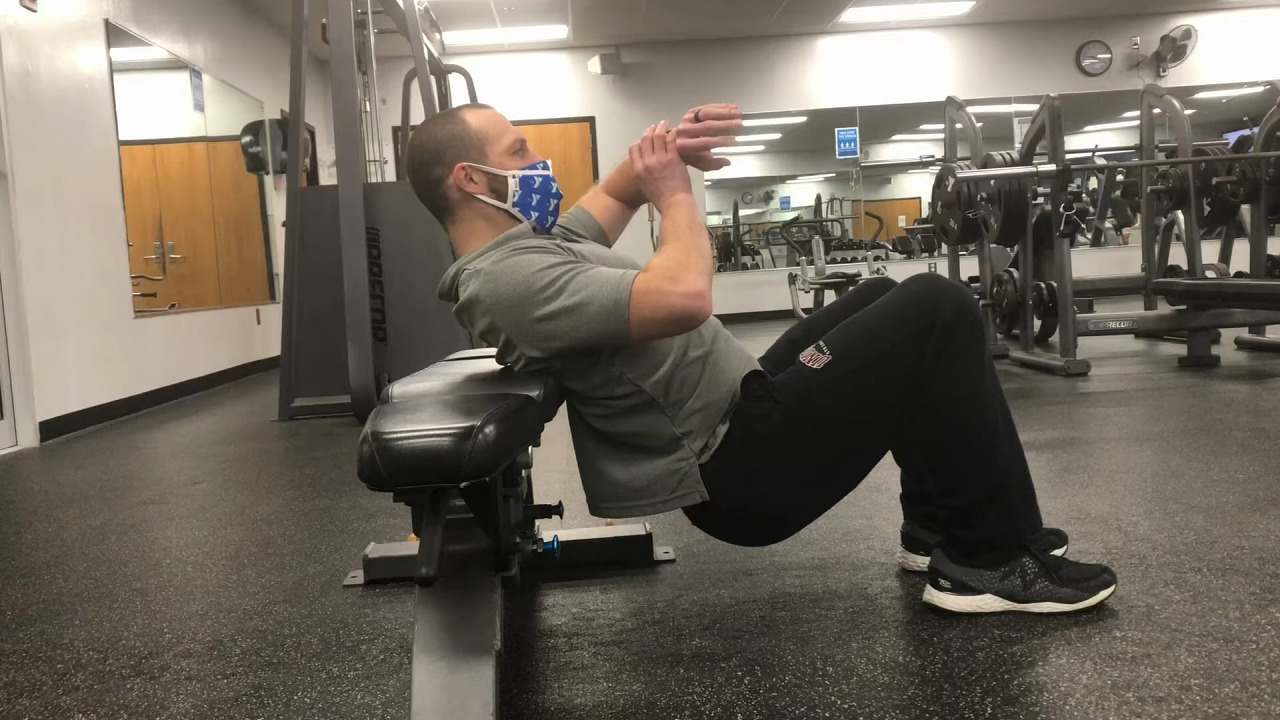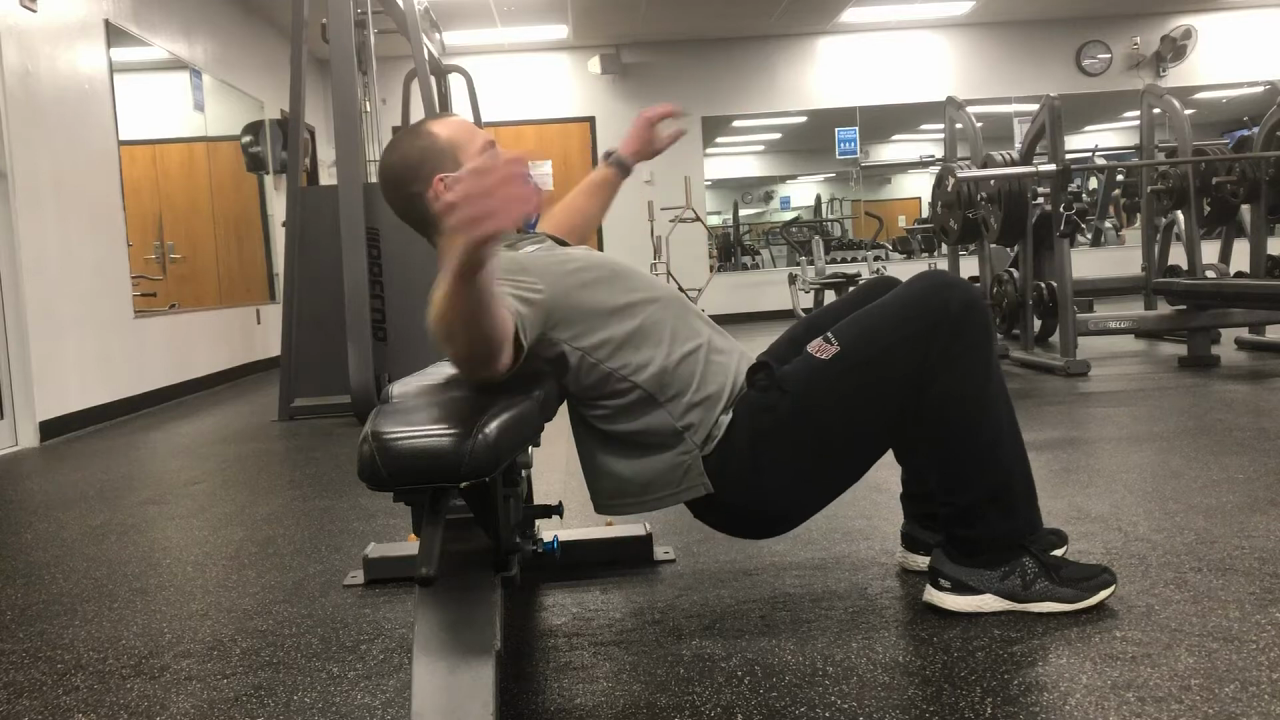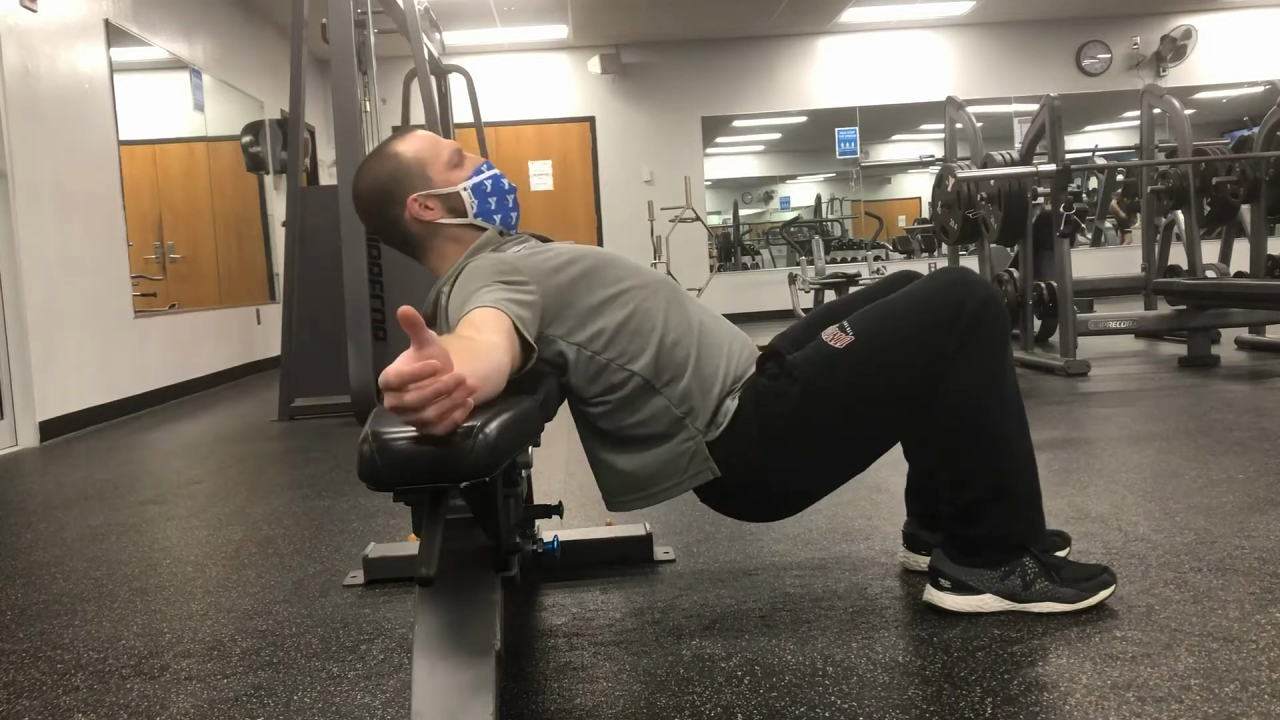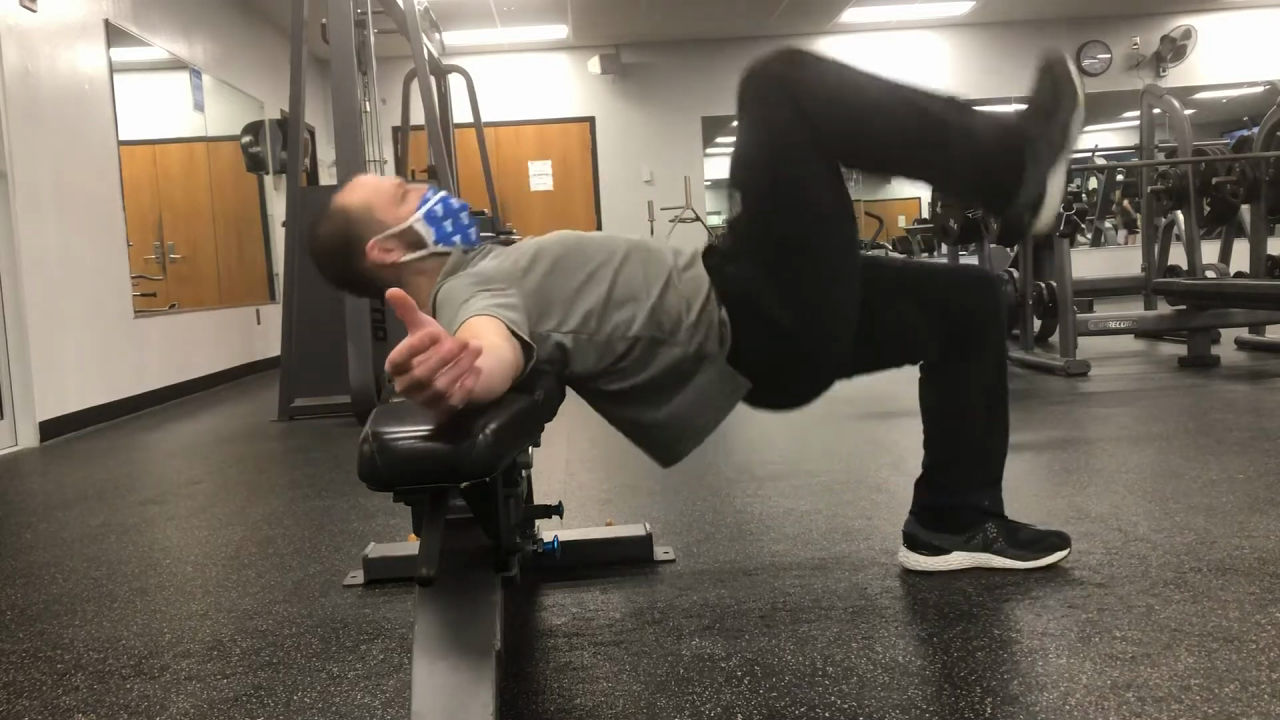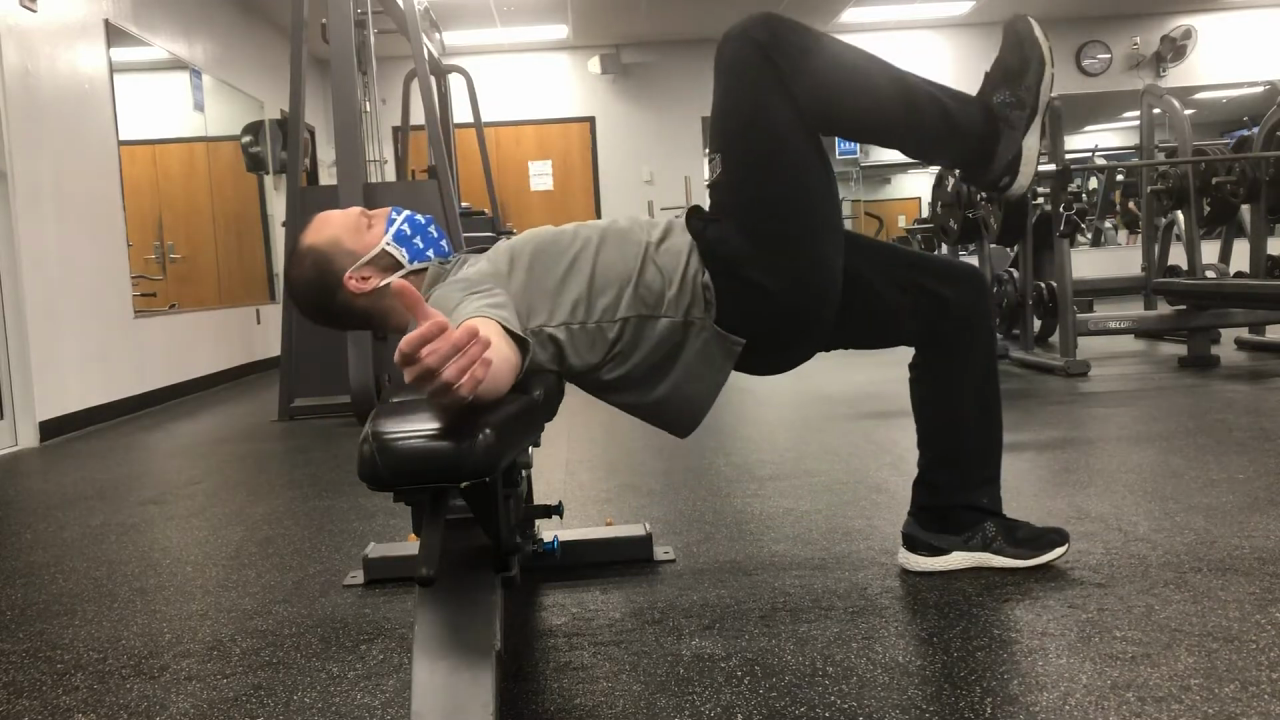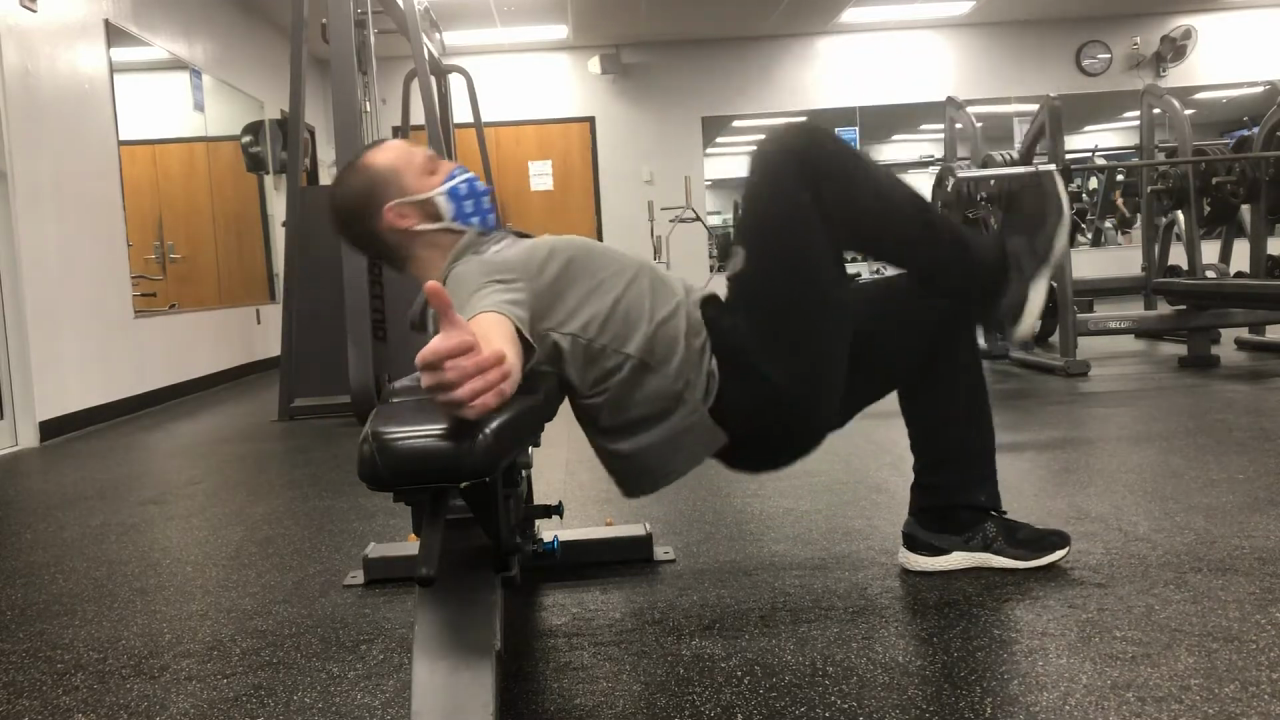
dt=0.7s
person 1, frame 1
left shoulder: (531, 243)
right shoulder: (511, 280)
left elbow: (619, 190)
right elbow: (684, 297)
left wrist: (673, 144)
right wrist: (676, 193)
left hip: (741, 411)
right hip: (743, 465)
left knee: (888, 299)
right knee: (936, 310)
left ankle: (936, 526)
right ankle: (991, 561)
person 1, frame 2
left shoulder: (517, 257)
right shoulder: (500, 275)
left elbow: (557, 229)
right elbow: (480, 347)
left wrist: (623, 160)
right wrist: (471, 245)
left hip: (741, 412)
right hip: (747, 456)
left knee: (891, 298)
right knee: (945, 307)
left ankle: (939, 527)
right ankle: (988, 561)
person 1, frame 3
left shoulder: (500, 258)
right shoulder: (489, 281)
right elbow: (483, 345)
right wrist: (443, 376)
left hip: (746, 390)
right hip: (752, 438)
left knee: (914, 295)
right knee: (961, 307)
left ankle: (939, 525)
right ankle: (989, 560)
person 1, frame 4
left shoulder: (477, 270)
right shoulder: (469, 296)
right elbow: (491, 350)
right wrist: (454, 368)
left hip: (764, 318)
right hip: (761, 323)
left knee: (966, 300)
right knee: (784, 82)
left ankle: (955, 523)
right ankle: (1012, 176)
person 1, frame 5
left shoulder: (461, 281)
right shoulder: (459, 301)
right elbow: (496, 353)
right wrist: (462, 364)
left hip: (759, 285)
right hip: (749, 287)
left knee: (954, 297)
right knee: (759, 45)
left ankle: (952, 522)
right ankle: (986, 141)
person 1, frame 6
left shoulder: (485, 260)
right shoulder: (477, 280)
right elbow: (495, 343)
right wrist: (473, 364)
left hip: (749, 378)
right hip: (754, 384)
left knee: (937, 305)
right knee: (799, 155)
left ankle: (953, 523)
right ankle: (997, 277)
